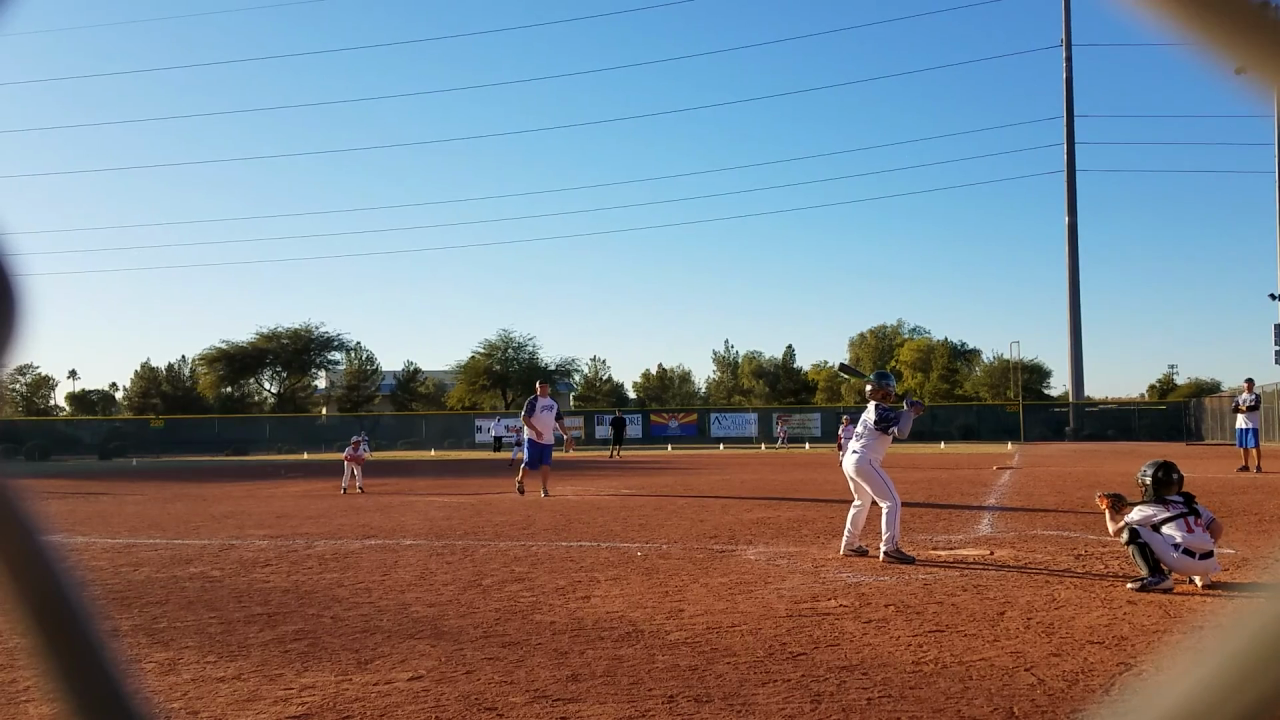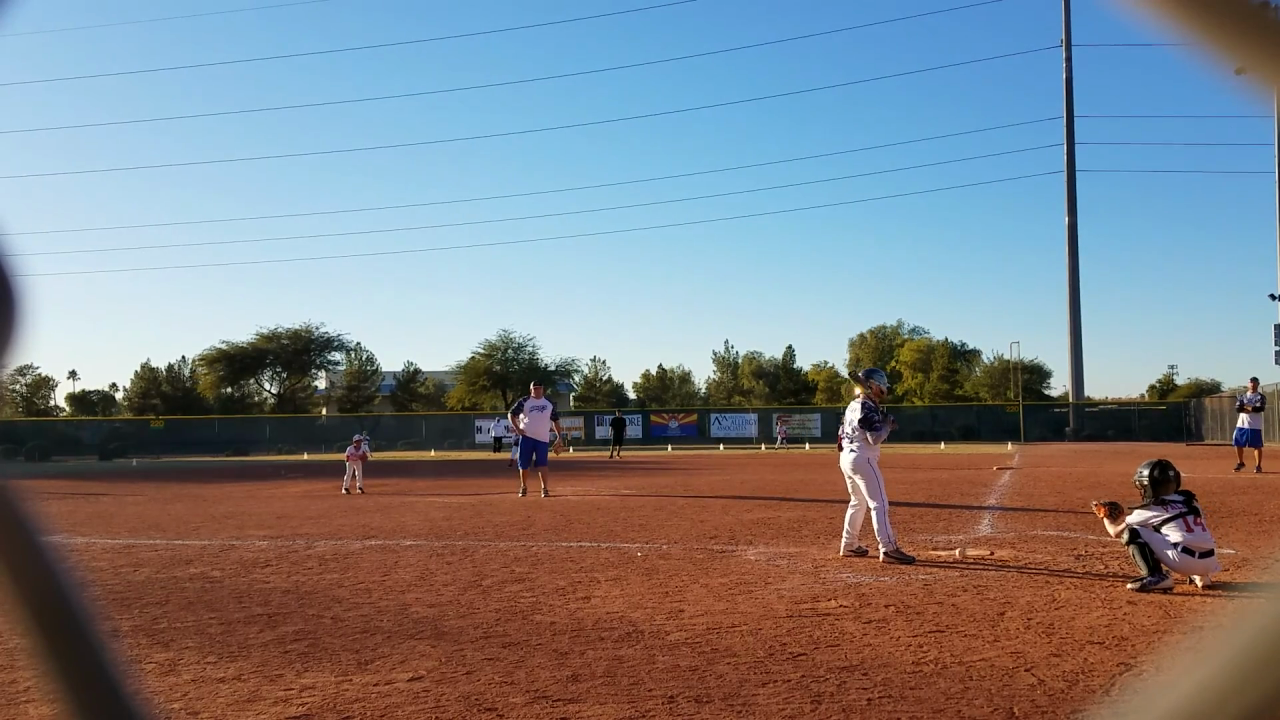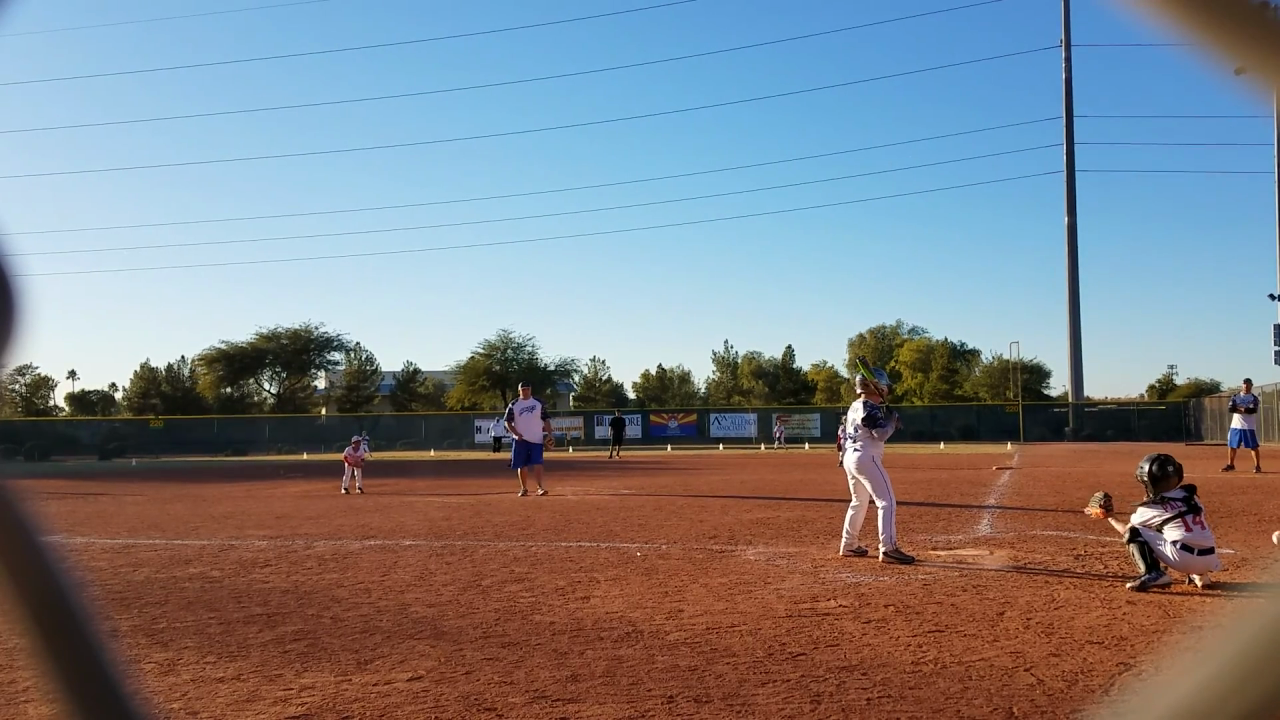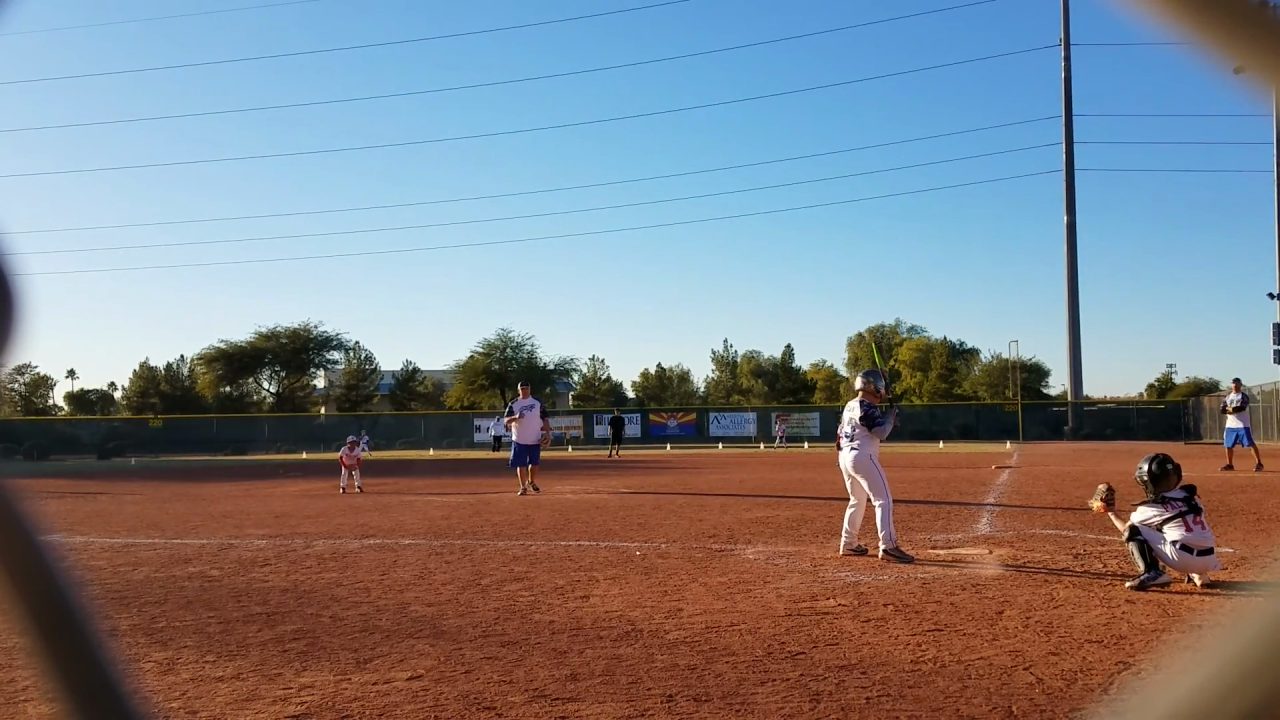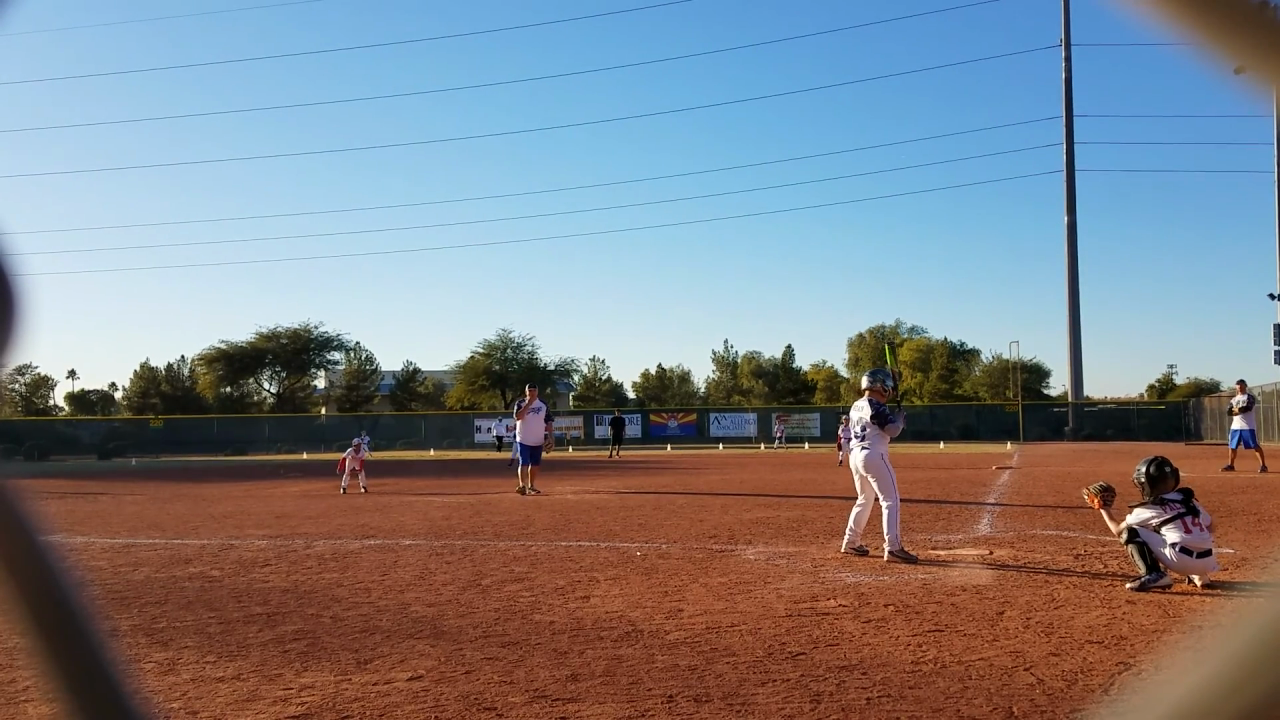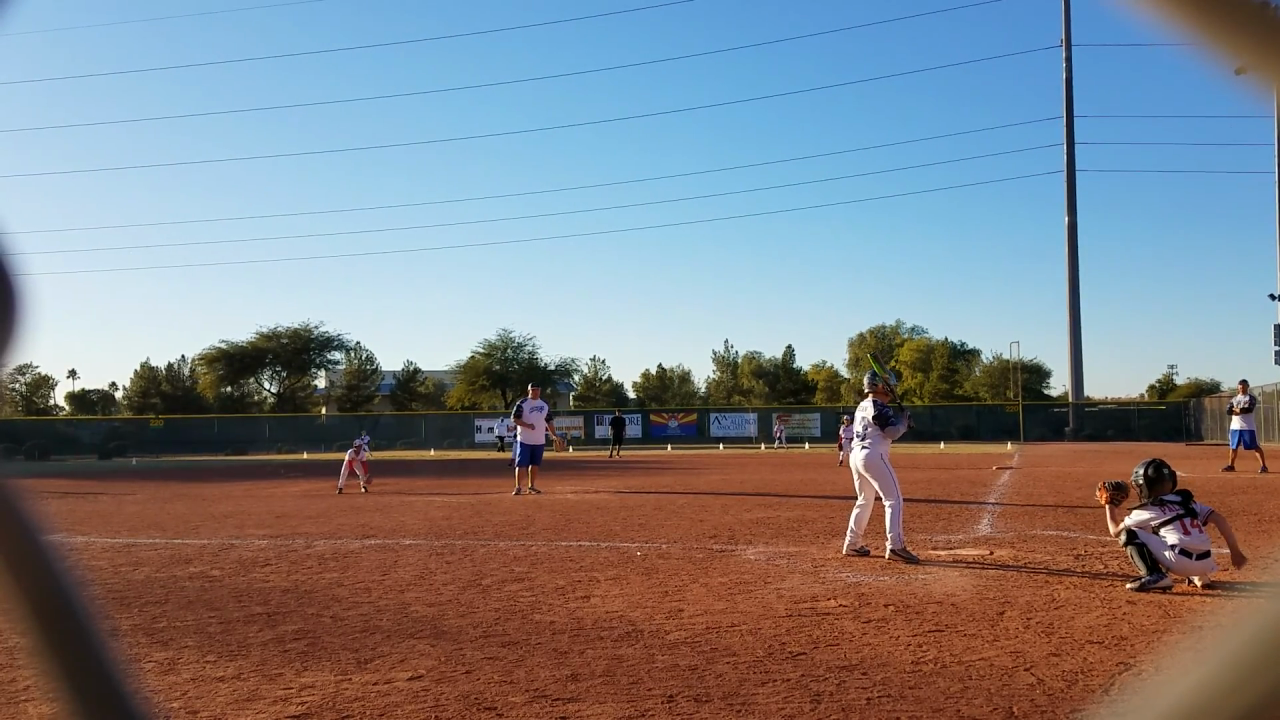
dt=0.4s
person 1, frame 1
left shoulder: (873, 409)
right shoulder: (881, 412)
left elbow: (896, 418)
right elbow: (902, 432)
left wrist: (911, 412)
right wrist: (910, 411)
left hip: (850, 459)
right hip: (864, 462)
left knee: (861, 502)
right knee: (891, 502)
left ankle: (849, 544)
right ankle: (889, 549)
person 1, frame 2
left shoulder: (852, 406)
right shoulder: (868, 409)
right elbow: (875, 438)
left wrist: (883, 423)
right wrist: (887, 425)
left hip: (847, 457)
right hip: (862, 459)
left knee: (858, 502)
right knee: (879, 504)
left ankle: (849, 544)
right ankle: (888, 549)
person 1, frame 3
left shoulder: (854, 407)
right shoulder: (871, 408)
right elbow: (881, 435)
left wrist: (887, 422)
right wrist: (892, 422)
left hip: (850, 457)
right hip: (866, 459)
left knee: (859, 502)
right knee: (886, 502)
left ankle: (849, 545)
right ankle: (888, 549)
person 1, frame 4
left shoulder: (850, 406)
right shoulder: (868, 408)
right elbow: (881, 433)
left wrist: (885, 418)
right wrist: (891, 417)
left hip: (846, 456)
right hip: (863, 457)
left knee: (857, 501)
right knee: (883, 500)
left ankle: (848, 543)
right ankle: (888, 546)
person 1, frame 5
left shoulder: (856, 406)
right shoulder: (876, 407)
right elbow: (893, 430)
left wrist: (892, 419)
right wrist: (900, 418)
left hip: (856, 455)
right hip: (874, 456)
left knee: (864, 500)
right knee: (891, 501)
left ankle: (851, 542)
right ankle: (893, 548)
person 1, frame 6
left shoulder: (862, 406)
right shoulder: (879, 407)
right elbow: (893, 433)
left wrist: (900, 424)
right wrist: (903, 420)
left hip: (856, 455)
right hip: (873, 456)
left knee: (864, 500)
right knee: (893, 500)
left ankle: (852, 544)
right ankle: (895, 547)
